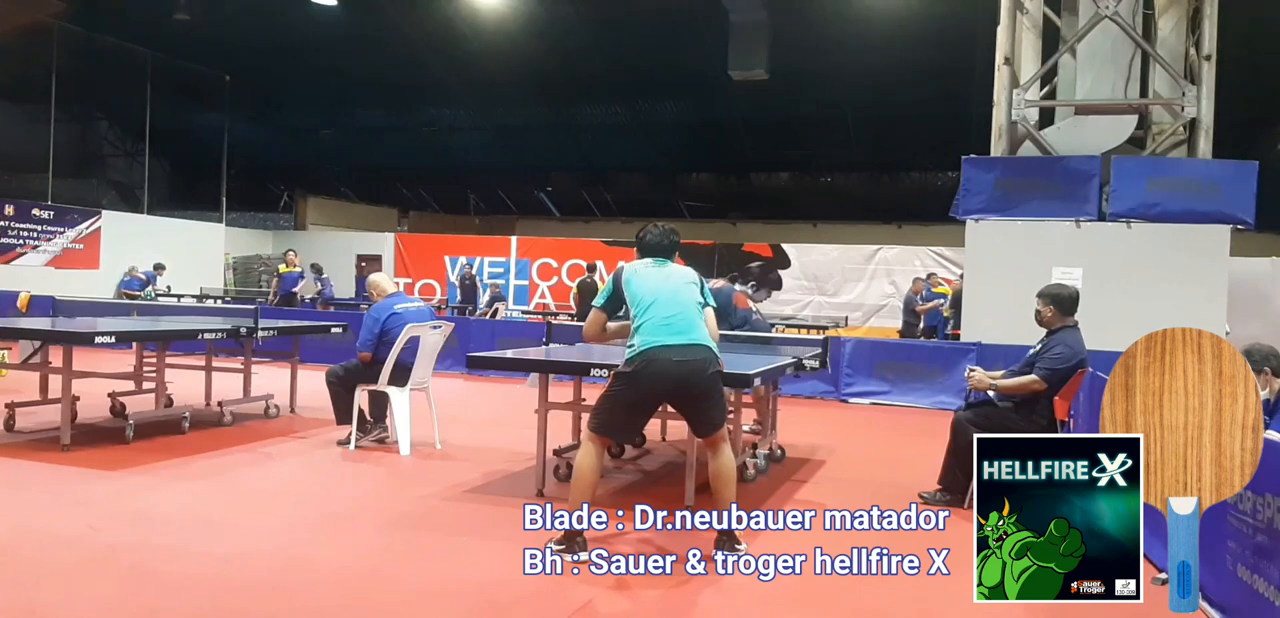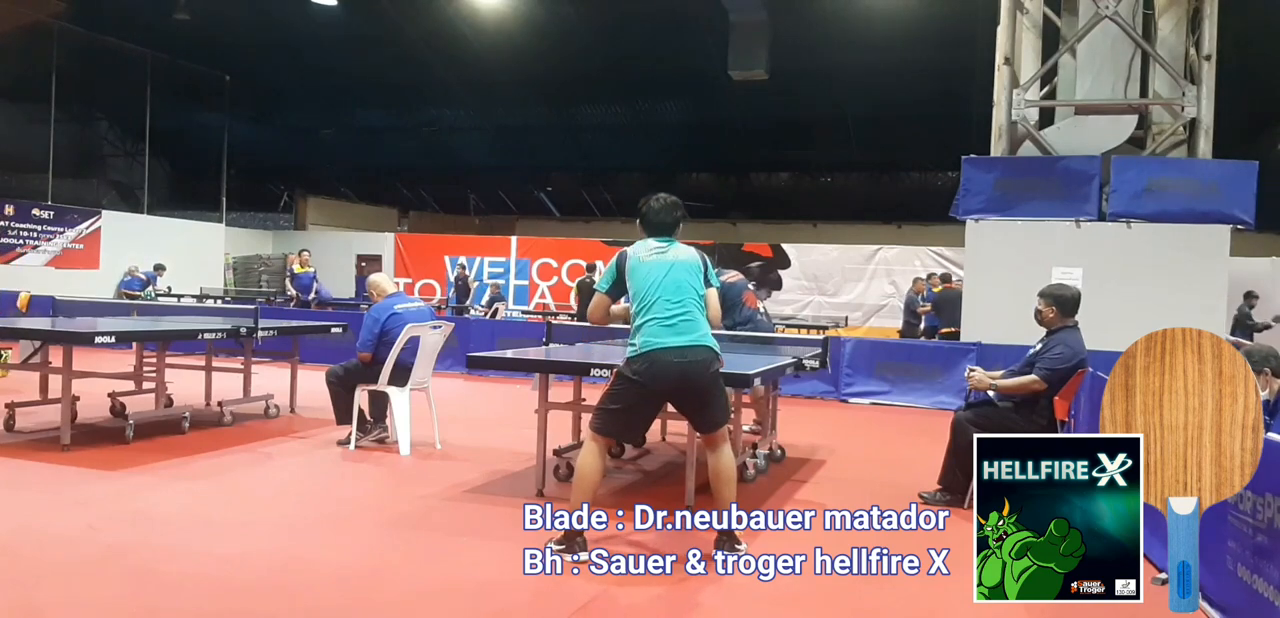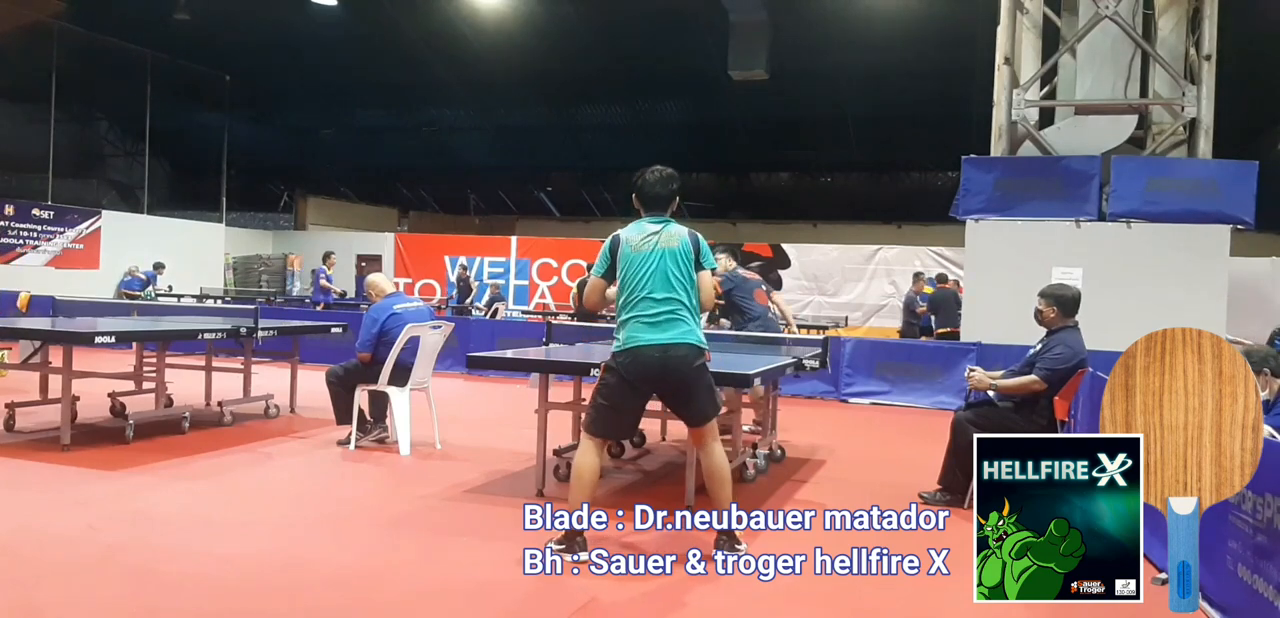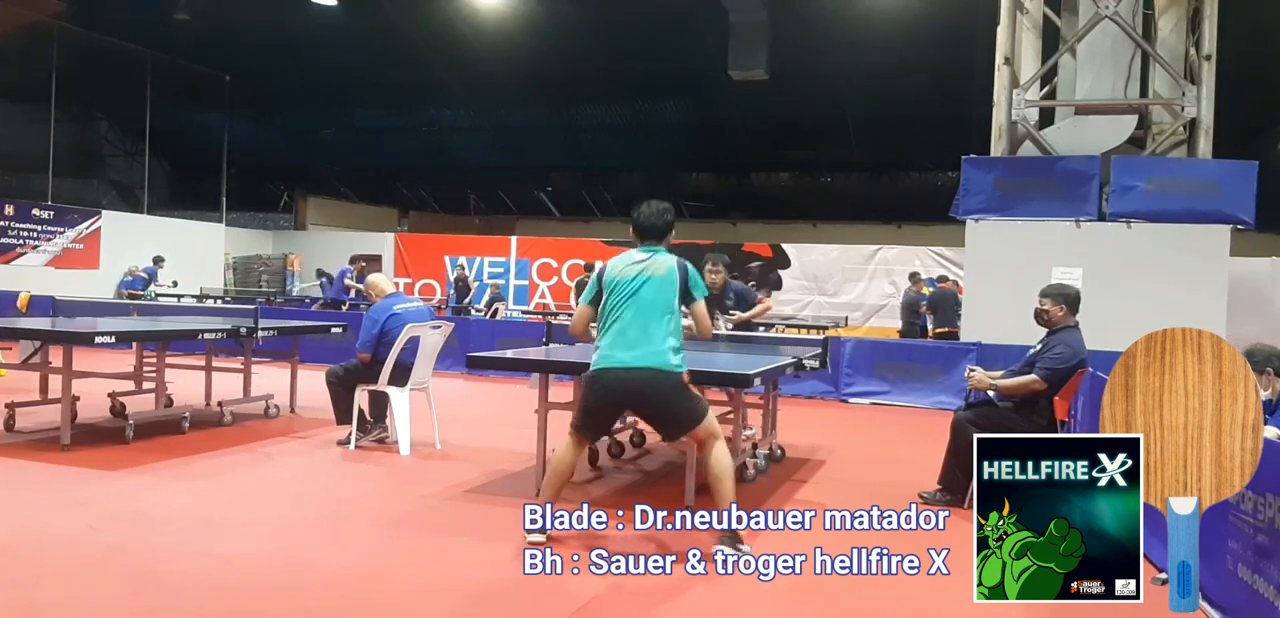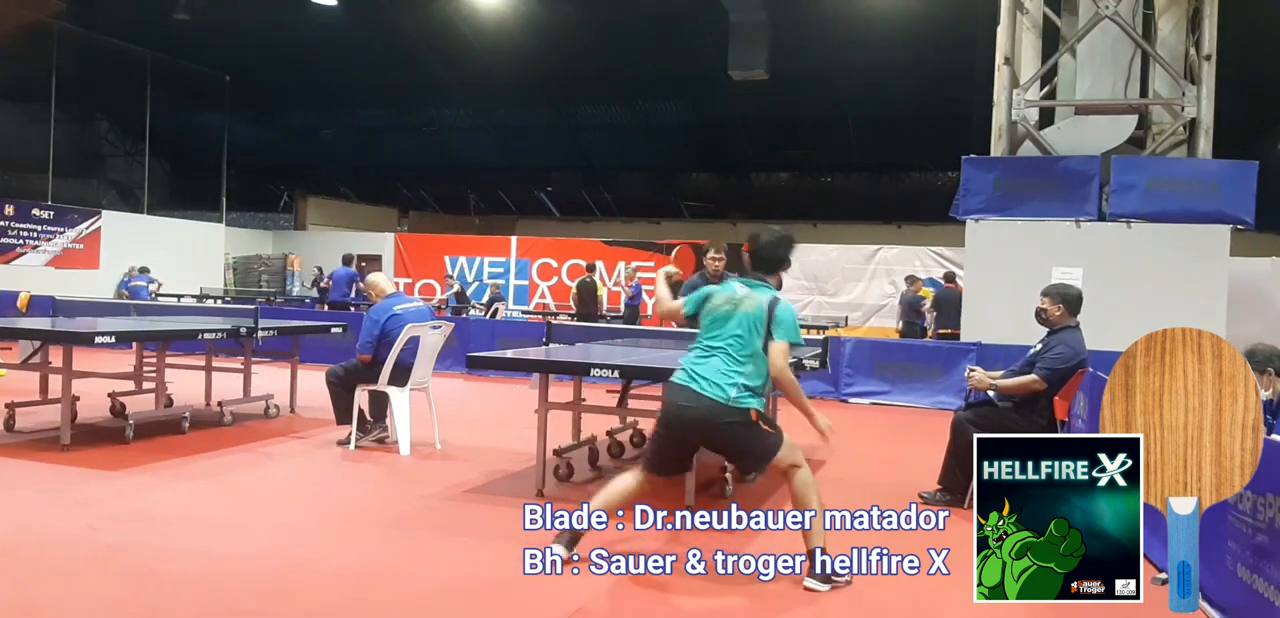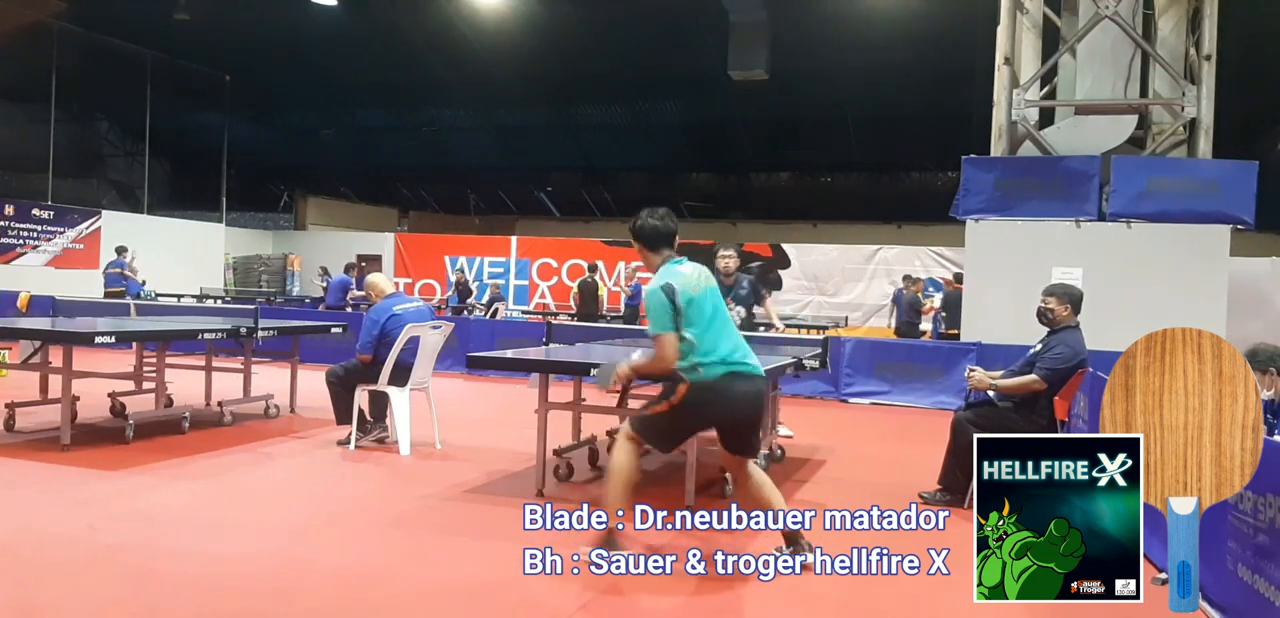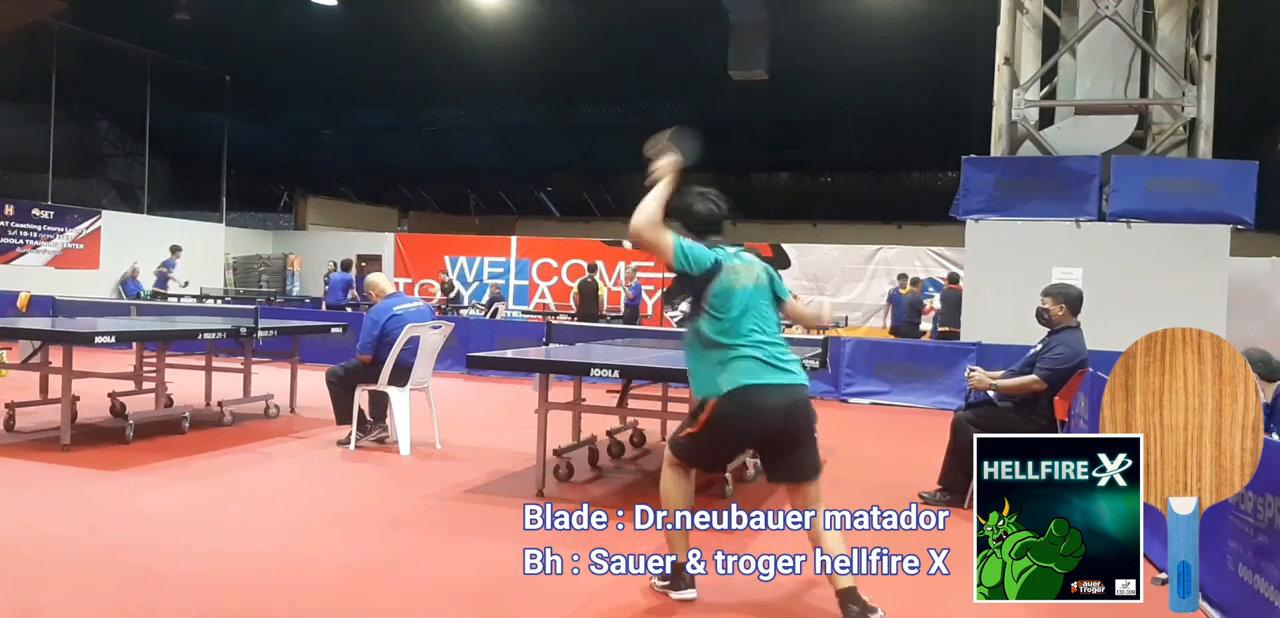
dt=0.7s
person 1, frame 1
left shoulder: (625, 272)
right shoulder: (691, 275)
left elbow: (591, 332)
right elbow: (713, 334)
left hip: (647, 361)
right hip: (699, 360)
left knee: (594, 439)
right knee: (718, 442)
left ankle: (573, 538)
right ankle: (727, 537)
person 1, frame 2
left shoulder: (627, 256)
right shoulder: (696, 257)
left elbow: (595, 316)
right elbow: (715, 318)
left hip: (648, 359)
right hip: (700, 356)
left knee: (596, 440)
right knee: (718, 441)
left ankle: (573, 538)
right ankle: (727, 538)
person 1, frame 3
left shoulder: (619, 240)
right shoulder: (692, 239)
left elbow: (591, 300)
right elbow: (707, 301)
left hip: (631, 353)
right hip: (685, 351)
left knee: (592, 440)
right knee: (708, 439)
left ankle: (574, 537)
right ankle: (727, 536)
person 1, frame 4
left shoulder: (608, 267)
right shoulder: (680, 268)
left elbow: (577, 329)
right elbow: (705, 330)
right wrist: (681, 329)
left hip: (606, 374)
right hip: (659, 375)
left knee: (576, 440)
right knee: (712, 439)
left ankle: (539, 522)
right ankle: (729, 534)
person 1, frame 5
left shoulder: (716, 292)
right shoulder: (778, 308)
left elbow: (664, 310)
right elbow: (779, 372)
left wrist: (661, 279)
right wrist: (813, 414)
left hip: (679, 401)
right hip: (728, 411)
left knee: (646, 475)
right knee: (797, 467)
left ankle: (569, 534)
right ankle: (818, 565)
person 1, frame 6
left shoulder: (659, 288)
right shoulder: (699, 271)
left elbow: (666, 360)
left wrist: (631, 369)
right wrist: (647, 365)
left hip: (709, 387)
right hip: (751, 383)
left knee: (628, 438)
right knee: (739, 463)
left ankle: (610, 541)
right ankle: (797, 542)
person 1, frame 7
left shoulder: (704, 260)
right shoulder: (756, 267)
left elbow: (643, 228)
right elbow: (806, 316)
left wrist: (664, 179)
right wrist: (816, 315)
left hip: (739, 398)
right hip: (792, 396)
left knee: (676, 461)
right knee: (810, 502)
left ankle: (680, 573)
person 2, frame 1
left shoulder: (1066, 345)
right shoulder: (1058, 337)
left elbow: (1036, 382)
right elbow: (1025, 371)
left wrist: (991, 384)
right wrist: (988, 374)
left hip: (1036, 419)
right hip: (1025, 409)
left knee: (964, 421)
right knee: (964, 412)
left ankle: (955, 491)
right ankle: (961, 484)
person 2, frame 2
left shoulder: (1065, 346)
right shoulder: (1058, 337)
left elbow: (1036, 382)
right elbow: (1024, 372)
left wrist: (991, 385)
right wrist: (988, 374)
left hip: (1035, 419)
right hip: (1025, 409)
left knee: (964, 421)
right knee: (965, 411)
left ankle: (955, 491)
right ankle: (960, 484)
person 2, frame 3
left shoulder: (1066, 346)
right shoulder: (1058, 337)
left elbow: (1036, 382)
right elbow: (1024, 372)
left wrist: (991, 385)
right wrist: (988, 374)
left hip: (1035, 419)
right hip: (1025, 409)
left knee: (964, 421)
right knee: (965, 411)
left ankle: (955, 491)
right ankle: (959, 485)
person 2, frame 4
left shoulder: (1066, 345)
right shoulder: (1057, 337)
left elbow: (1037, 382)
right elbow: (1024, 372)
left wrist: (991, 385)
right wrist: (988, 374)
left hip: (1034, 419)
right hip: (1024, 409)
left knee: (964, 421)
right knee: (964, 411)
left ankle: (955, 491)
right ankle: (961, 484)
person 2, frame 5
left shoulder: (1067, 345)
right shoulder: (1059, 337)
left elbow: (1037, 382)
right elbow: (1024, 372)
left wrist: (991, 385)
right wrist: (988, 374)
left hip: (1035, 419)
right hip: (1025, 409)
left knee: (964, 421)
right knee: (965, 411)
left ankle: (955, 491)
right ankle: (959, 485)
person 2, frame 6
left shoulder: (1066, 345)
right shoulder: (1058, 337)
left elbow: (1036, 382)
right elbow: (1023, 372)
left wrist: (991, 385)
right wrist: (988, 374)
left hip: (1035, 419)
right hip: (1024, 409)
left knee: (964, 421)
right knee: (965, 411)
left ankle: (955, 491)
right ankle: (960, 484)
person 2, frame 7
left shoulder: (1067, 346)
right shoulder: (1059, 337)
left elbow: (1037, 382)
right elbow: (1023, 372)
left wrist: (991, 385)
right wrist: (988, 374)
left hip: (1035, 419)
right hip: (1025, 409)
left knee: (964, 421)
right knee: (965, 411)
left ankle: (955, 491)
right ankle: (957, 485)
person 3, frame 1
left shoulder: (378, 310)
right shoulder: (425, 306)
left elbow: (364, 355)
left hip: (393, 373)
left knee: (334, 375)
right knee: (377, 366)
left ankle: (363, 427)
right ankle: (378, 424)
person 3, frame 2
left shoulder: (378, 310)
right shoulder: (425, 306)
left elbow: (364, 356)
left wrist: (366, 357)
left hip: (393, 373)
left knee: (334, 375)
right knee: (377, 367)
left ankle: (363, 428)
right ankle: (378, 424)
person 3, frame 3
left shoulder: (377, 310)
right shoulder: (424, 306)
left elbow: (364, 356)
left wrist: (365, 357)
left hip: (393, 373)
left knee: (335, 375)
right knee: (377, 366)
left ankle: (363, 428)
right ankle: (378, 424)
person 3, frame 4
left shoulder: (377, 311)
right shoulder: (424, 306)
left elbow: (364, 356)
left wrist: (364, 356)
left hip: (394, 373)
left knee: (334, 375)
right knee: (378, 366)
left ankle: (363, 427)
right ankle: (378, 424)
person 3, frame 5
left shoulder: (377, 311)
right shoulder: (424, 306)
left elbow: (364, 356)
left wrist: (363, 356)
left hip: (393, 373)
left knee: (334, 375)
right knee: (376, 366)
left ankle: (363, 428)
right ankle: (378, 424)
person 3, frame 6
left shoulder: (377, 311)
right shoulder: (424, 306)
left elbow: (364, 356)
left wrist: (362, 356)
left hip: (394, 373)
left knee: (334, 374)
right knee: (378, 365)
left ankle: (362, 427)
right ankle: (378, 424)
person 3, frame 7
left shoulder: (377, 312)
right shoulder: (425, 306)
left elbow: (364, 357)
left wrist: (363, 357)
left hip: (393, 373)
left knee: (334, 375)
right knee: (377, 365)
left ankle: (362, 428)
right ankle: (378, 424)
